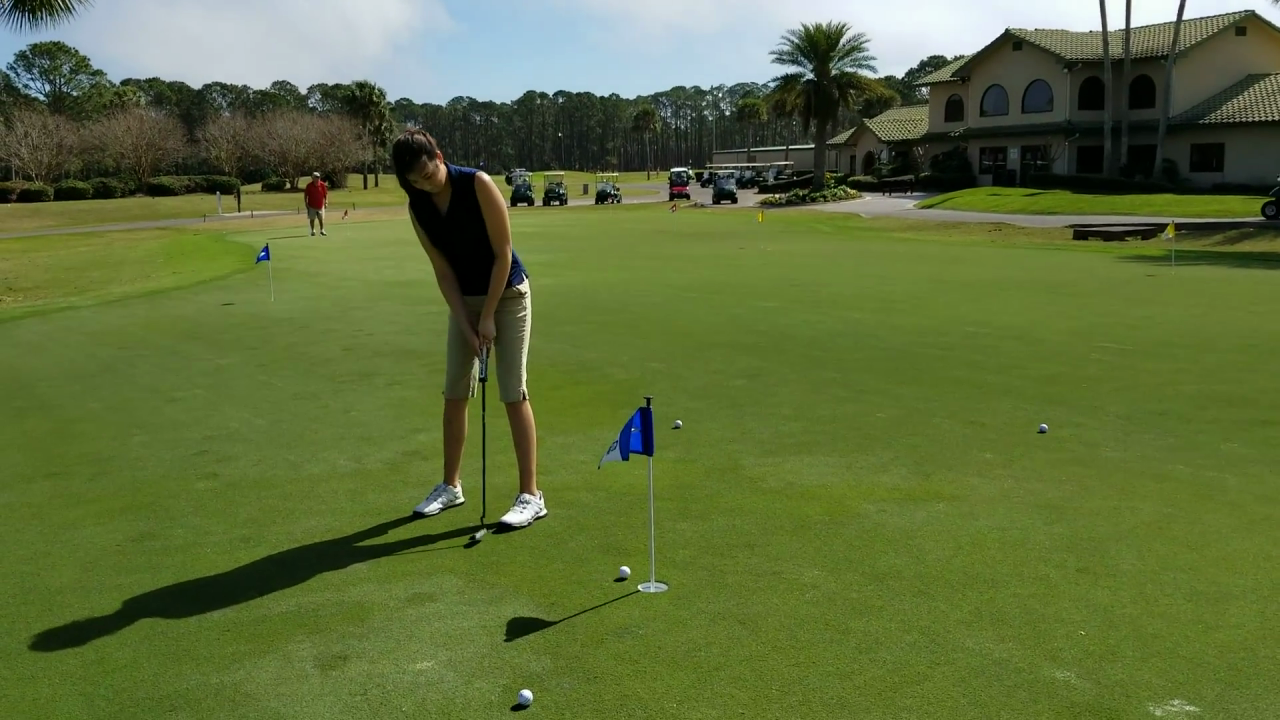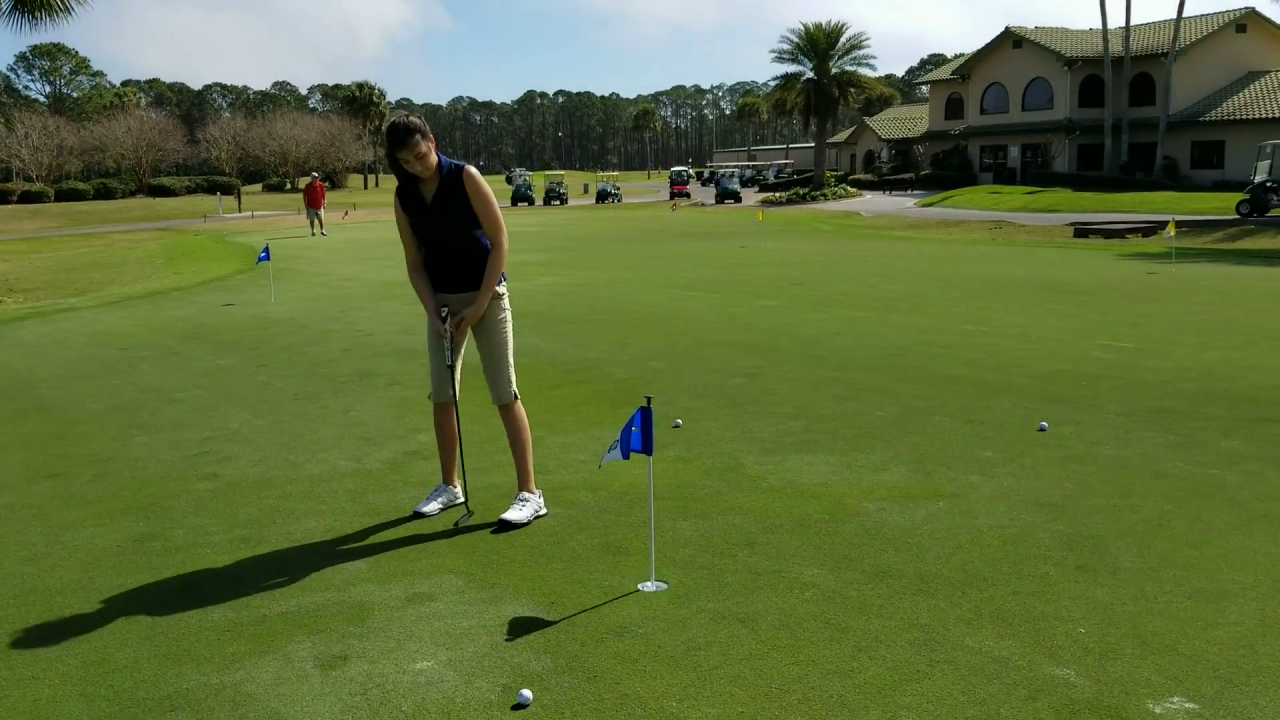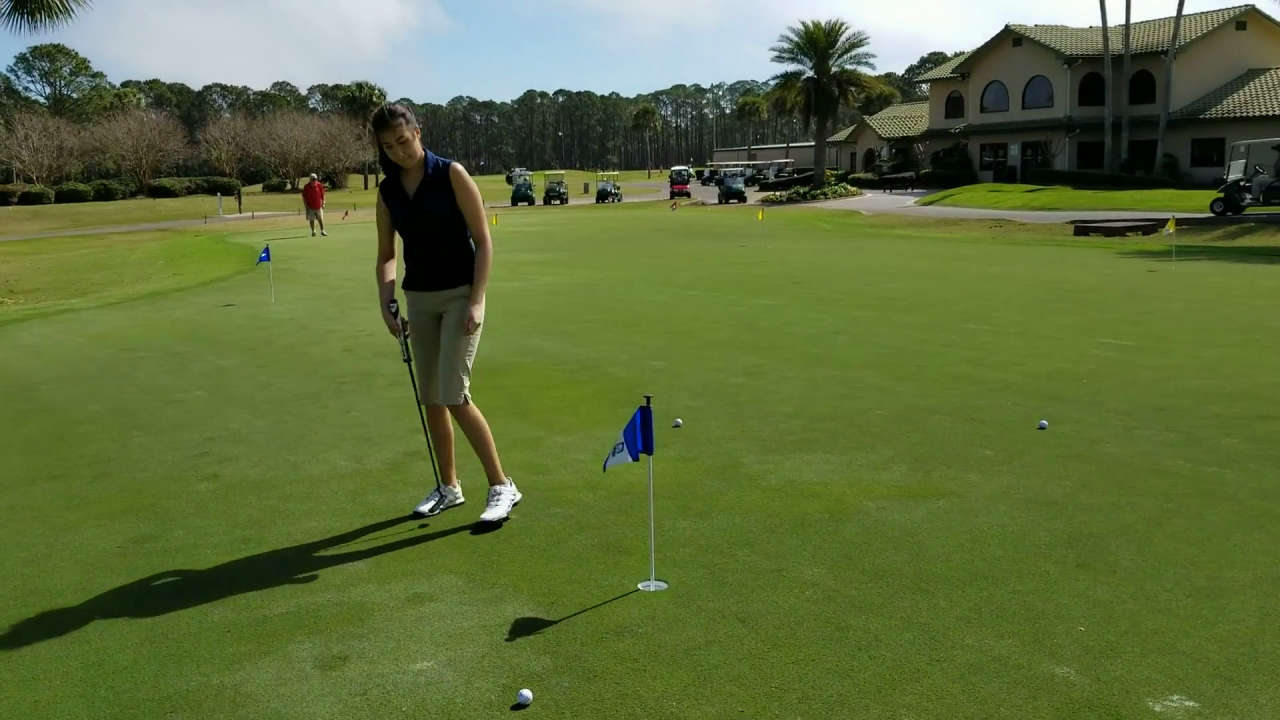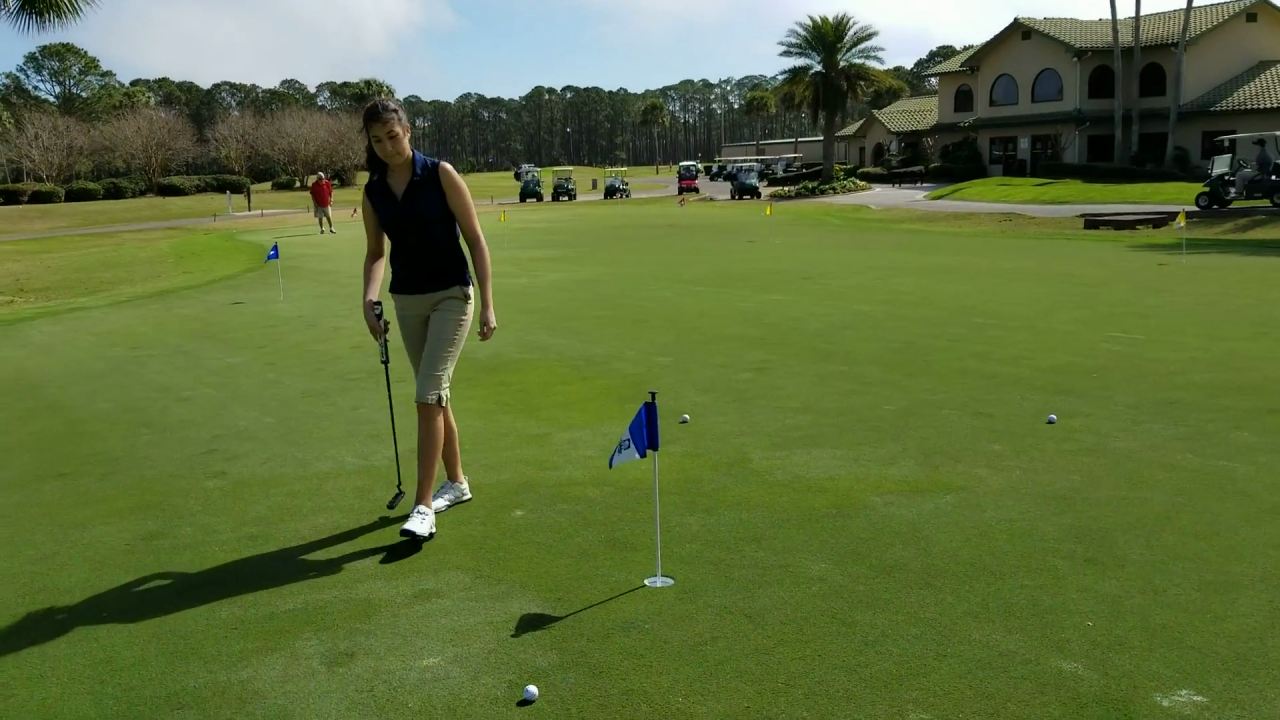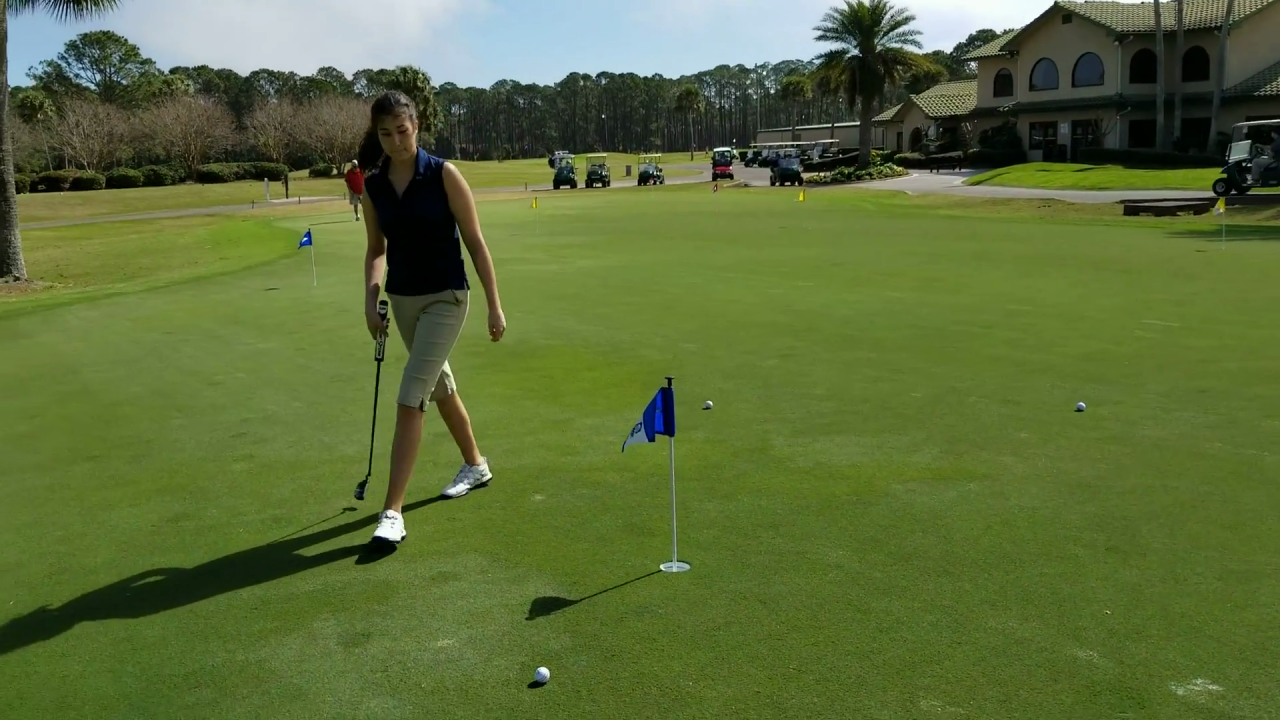
dt=0.2s
person 1, frame 1
left shoulder: (478, 184)
right shoulder: (418, 206)
left elbow: (503, 253)
right elbow: (443, 271)
left wrist: (488, 316)
right wrist: (467, 326)
left hip: (507, 293)
right hip: (465, 298)
left knee: (512, 392)
right knee: (454, 392)
left ankle: (531, 495)
right ankle: (450, 486)
person 1, frame 2
left shoulder: (465, 177)
right shoulder: (403, 196)
left elbow: (499, 242)
right elbow: (414, 263)
left wrist: (479, 304)
right wrist: (433, 314)
left hip: (486, 294)
right hip: (441, 298)
left knee: (503, 392)
right knee: (442, 394)
left ankle: (530, 493)
right ankle: (450, 486)
person 1, frame 3
left shoulder: (451, 173)
right shoulder: (387, 191)
left elbow: (483, 239)
right elbow: (386, 257)
left wrist: (477, 301)
right wrist: (386, 304)
left hip: (461, 293)
right hip: (418, 298)
left knee: (453, 396)
right knee: (431, 397)
left ankle: (502, 485)
right ankle: (449, 486)
person 1, frame 4
left shoulder: (441, 174)
right shoulder: (373, 191)
left elbow: (475, 239)
right elbow: (375, 255)
left wrist: (487, 303)
right wrist: (369, 302)
left hip: (450, 295)
right hip: (406, 300)
left knee: (428, 395)
right knee: (432, 396)
left ankle: (424, 505)
right ankle: (456, 481)
person 1, frame 5
left shoulder: (443, 174)
right shoulder: (373, 186)
left elbow: (475, 241)
right elbow: (376, 249)
left wrist: (494, 305)
right wrist: (370, 299)
left hip: (445, 298)
right hip: (403, 300)
left knee: (410, 399)
right knee: (439, 387)
left ankle: (391, 512)
right ankle: (475, 464)
